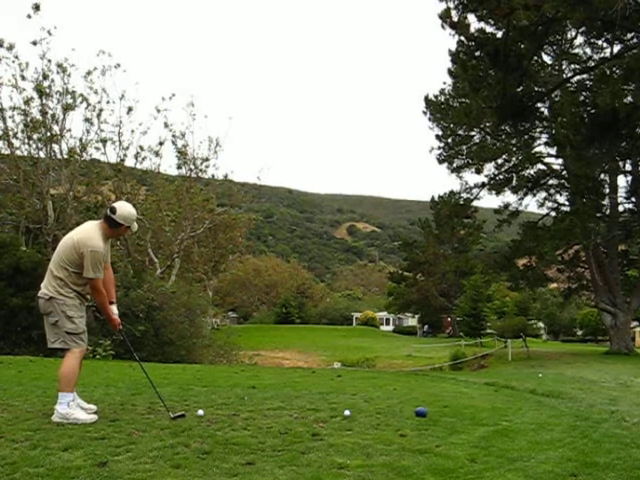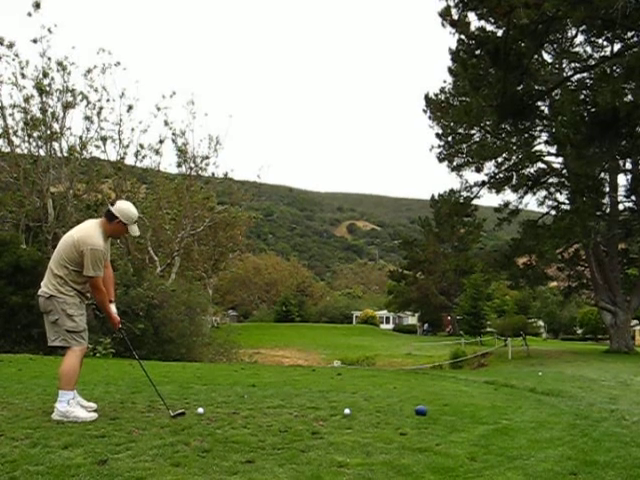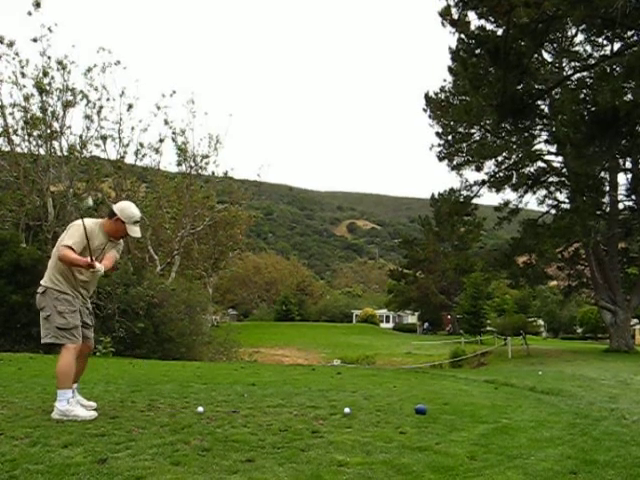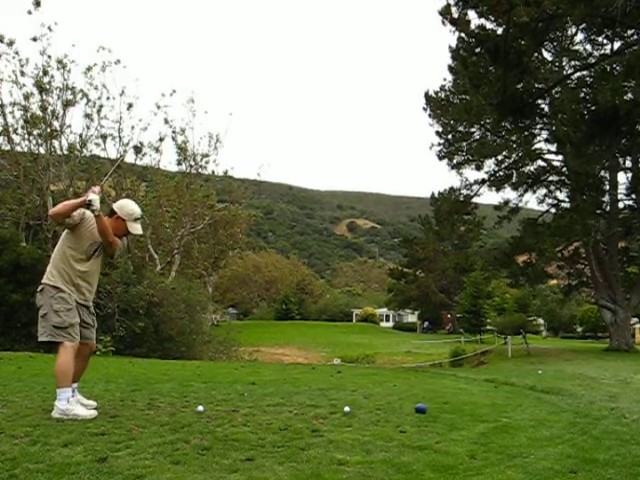
dt=0.5s
person 1, frame 1
left shoulder: (100, 231)
right shoulder: (94, 245)
left elbow: (107, 271)
right elbow: (96, 289)
left wrist: (113, 306)
right wrist: (110, 316)
left hip: (69, 297)
right hip: (61, 297)
left knee: (80, 349)
right knee: (75, 349)
left ankle: (70, 399)
right ankle: (64, 409)
person 1, frame 2
left shoulder: (100, 231)
right shoulder: (93, 243)
left elbow: (107, 269)
right elbow: (96, 287)
left wrist: (112, 304)
right wrist: (110, 315)
left hip: (70, 295)
right hip: (61, 296)
left knee: (80, 347)
right knee: (75, 348)
left ankle: (69, 396)
right ankle: (63, 407)
person 1, frame 3
left shoulder: (116, 242)
right shoulder: (84, 227)
left elbow: (108, 261)
right elbow: (62, 253)
left wrist: (99, 267)
right wrist: (83, 261)
left hip: (78, 296)
right hip: (58, 292)
left knee: (86, 346)
right knee: (71, 346)
left ankle: (70, 395)
right ankle: (63, 405)
person 1, frame 4
left shoulder: (117, 239)
right shoulder: (82, 217)
left elbow: (109, 241)
right elbow: (54, 214)
left wrist: (97, 212)
right wrist: (83, 201)
left hip: (82, 297)
right hip: (58, 290)
left knee: (87, 345)
right knee: (69, 344)
left ankle: (70, 394)
right ankle: (63, 404)
